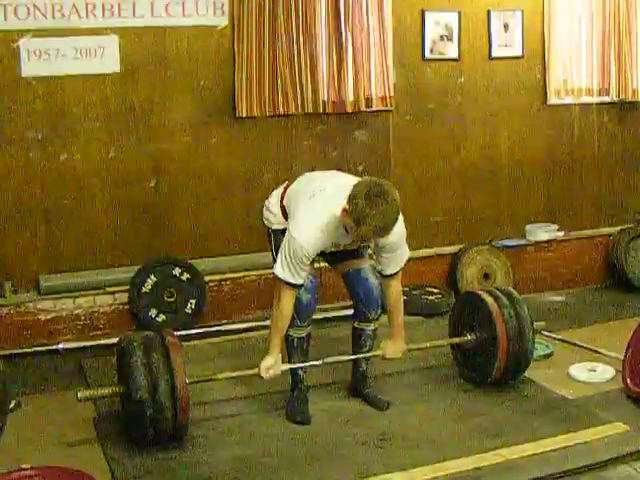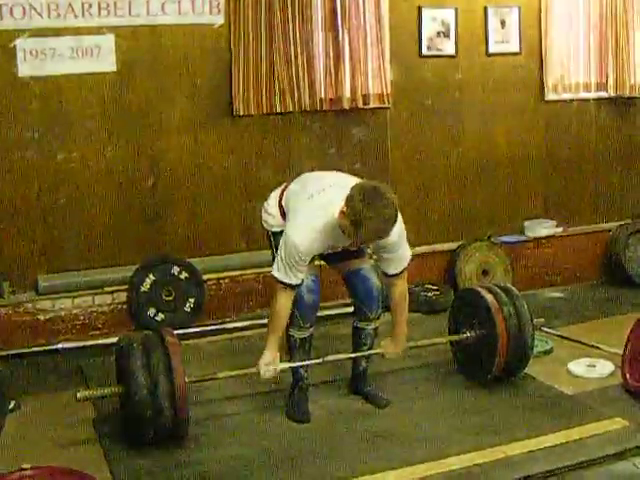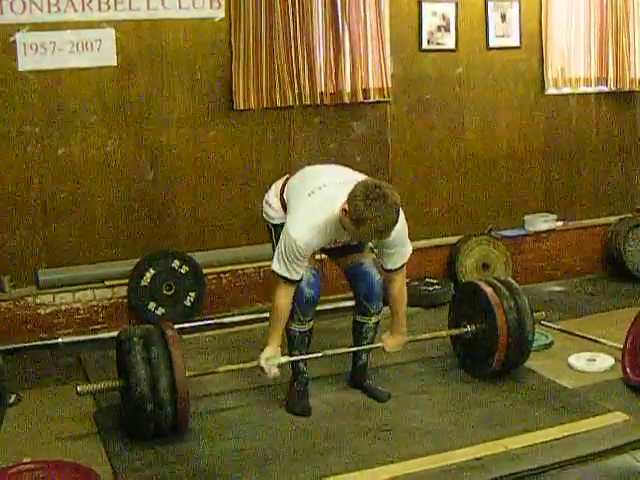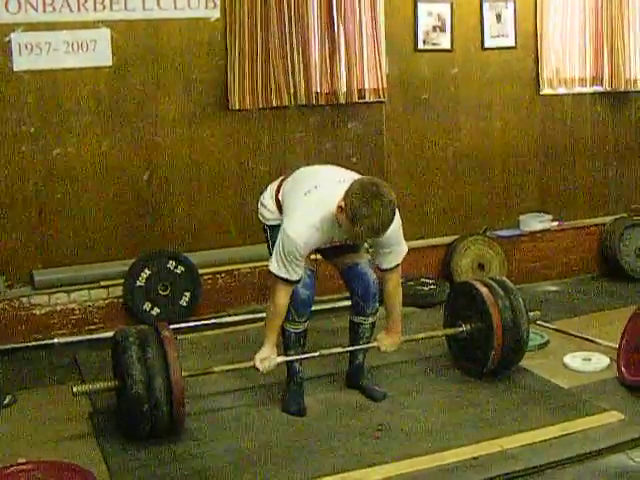
dt=0.5s
person 1, frame 1
left shoulder: (391, 225)
right shoulder: (306, 229)
left elbow: (391, 280)
right elbow: (286, 293)
left wrist: (397, 337)
right wrist: (274, 352)
left hip: (348, 223)
right hip: (286, 218)
left knee: (369, 291)
right knee: (304, 296)
left ankle: (361, 379)
right ankle: (298, 387)
person 1, frame 2
left shoulder: (390, 226)
right shoulder: (304, 232)
left elbow: (397, 280)
right elbow: (284, 293)
left wrist: (398, 337)
right wrist: (272, 349)
left hip: (346, 223)
right hip: (285, 218)
left knee: (370, 289)
right knee: (306, 295)
left ankle: (360, 377)
right ankle: (299, 386)
person 1, frame 3
left shoulder: (392, 221)
right shoulder: (304, 228)
left elbow: (396, 276)
right elbow: (285, 288)
left wrist: (397, 332)
right wrist: (273, 346)
right hip: (285, 210)
left knee: (371, 284)
right knee: (306, 289)
left ankle: (360, 371)
right ankle: (299, 379)
person 1, frame 4
left shoulder: (387, 220)
right shoulder: (301, 228)
left elbow: (391, 275)
right elbow: (282, 289)
left wrist: (393, 330)
right wrist: (269, 345)
left hip: (340, 217)
right hip: (280, 212)
left knee: (367, 284)
right knee: (301, 291)
left ankle: (357, 372)
right ankle: (294, 380)
